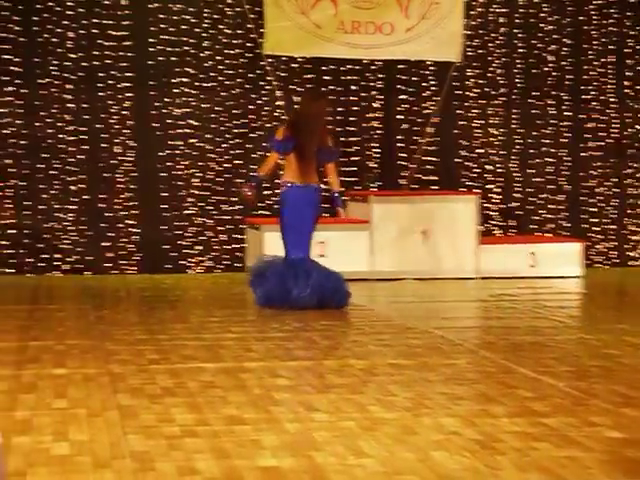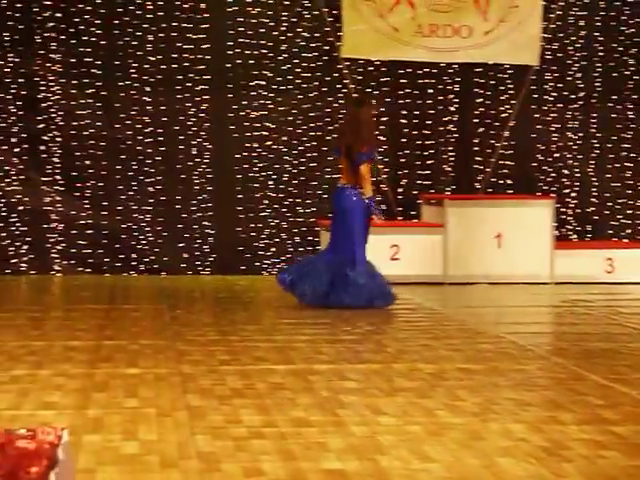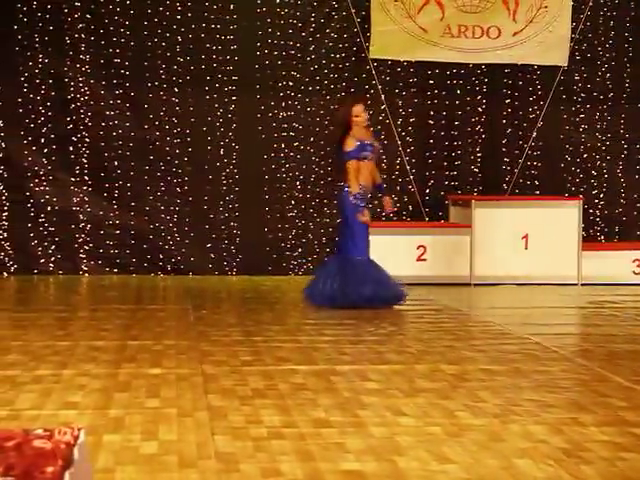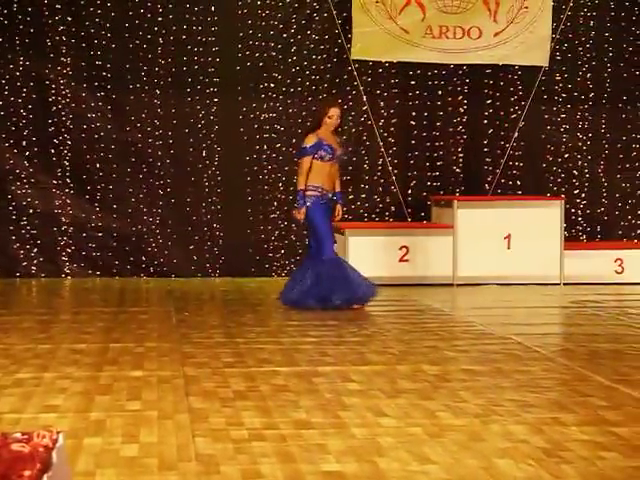
dt=0.4s
person 1, frame 1
left shoulder: (286, 131)
right shoulder: (324, 138)
left elbow: (271, 161)
right elbow: (331, 172)
left wrist: (253, 183)
right wrist: (338, 202)
left hip: (290, 192)
right hip: (312, 193)
left knee: (294, 246)
right knee: (301, 244)
left ankle: (315, 288)
right ankle: (301, 291)
person 1, frame 2
left shoulder: (345, 137)
right shoulder: (363, 143)
right elbow: (365, 177)
right wrist: (374, 208)
left hip: (342, 193)
right hip: (356, 197)
left knee: (339, 247)
right knee: (355, 250)
right ankle: (354, 295)
person 1, frame 3
left shoulder: (369, 135)
right shoulder: (351, 142)
right elbow: (351, 177)
left wrist: (384, 194)
right wrist: (361, 207)
left hip: (360, 196)
right hip: (352, 197)
left knee: (349, 247)
right knee: (358, 249)
left ankle: (336, 291)
right ankle: (363, 294)
person 1, frame 4
left shoulder: (335, 140)
right shoulder: (312, 139)
right elbow: (302, 172)
left wrist: (338, 201)
right wrist: (300, 203)
left hip: (326, 199)
right hip: (313, 198)
left knee: (319, 248)
right knee: (325, 248)
left ankle: (311, 294)
right ankle: (337, 294)
